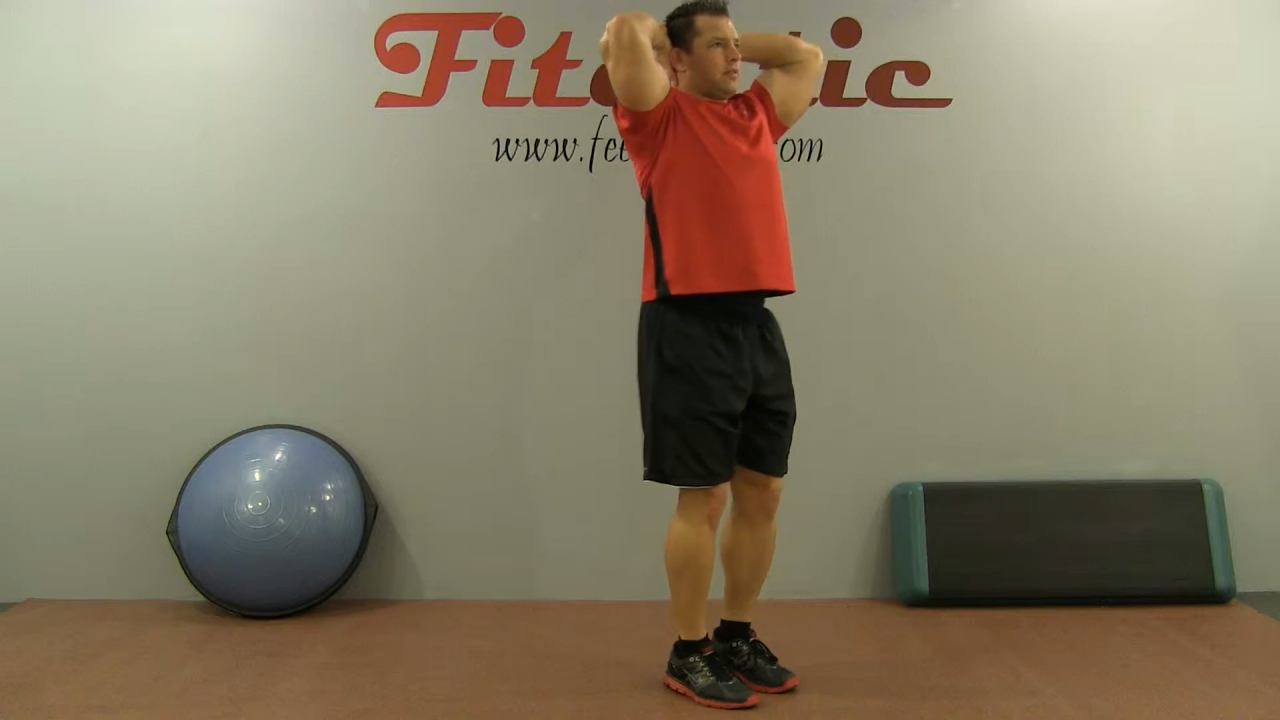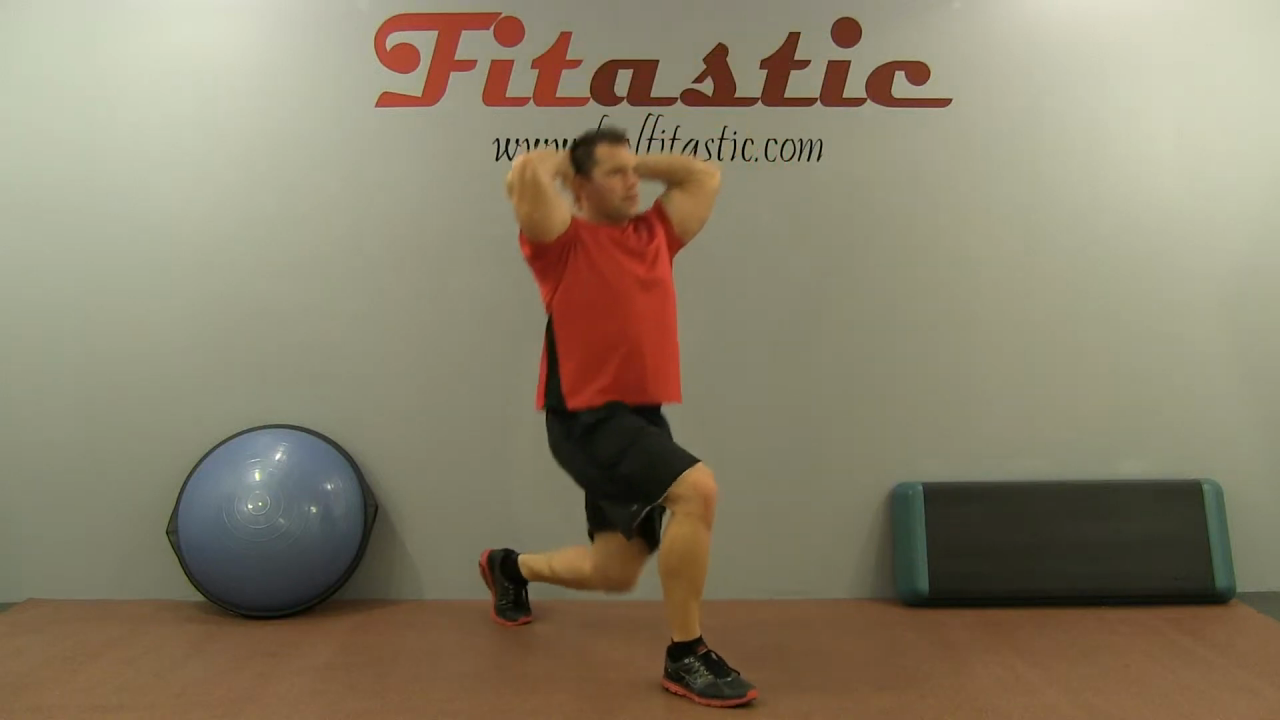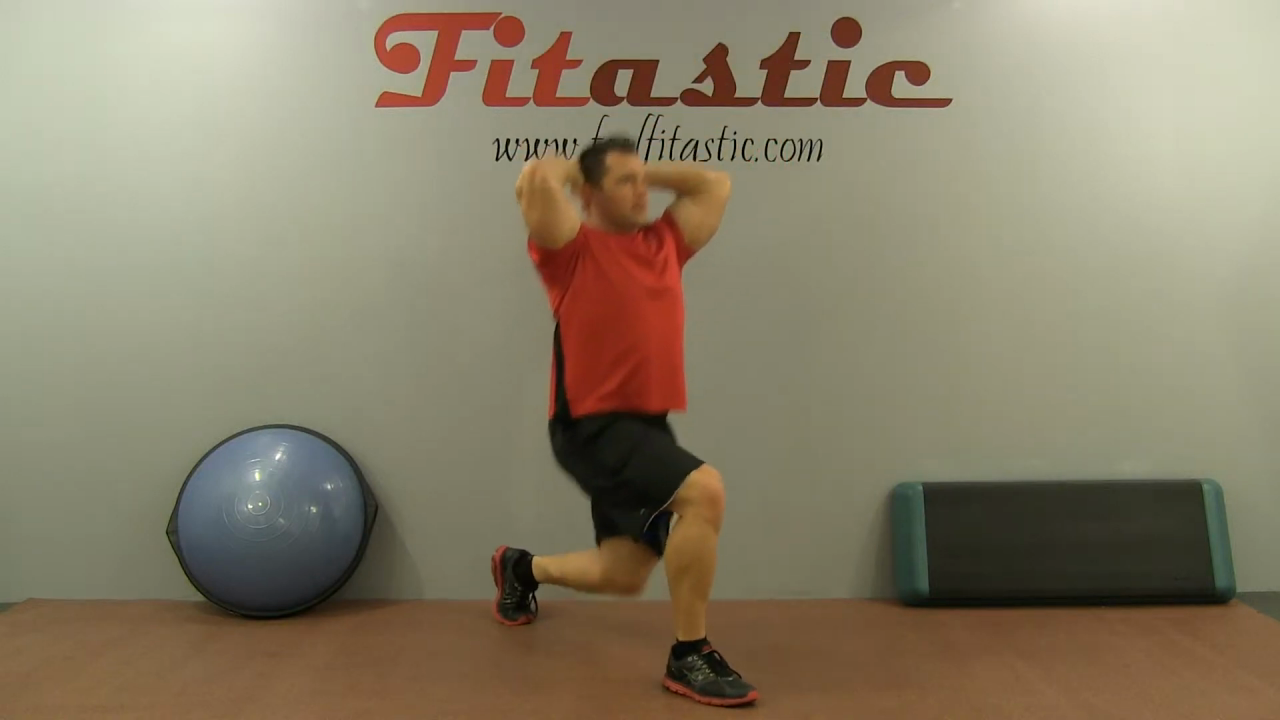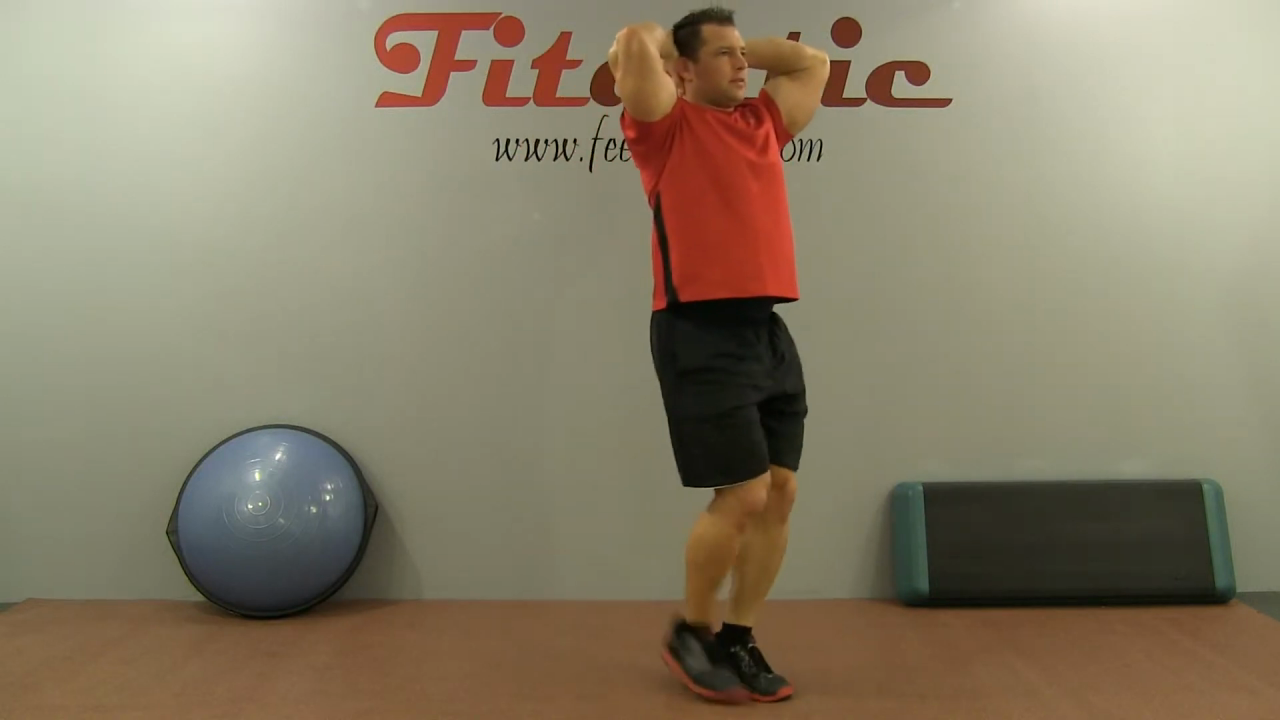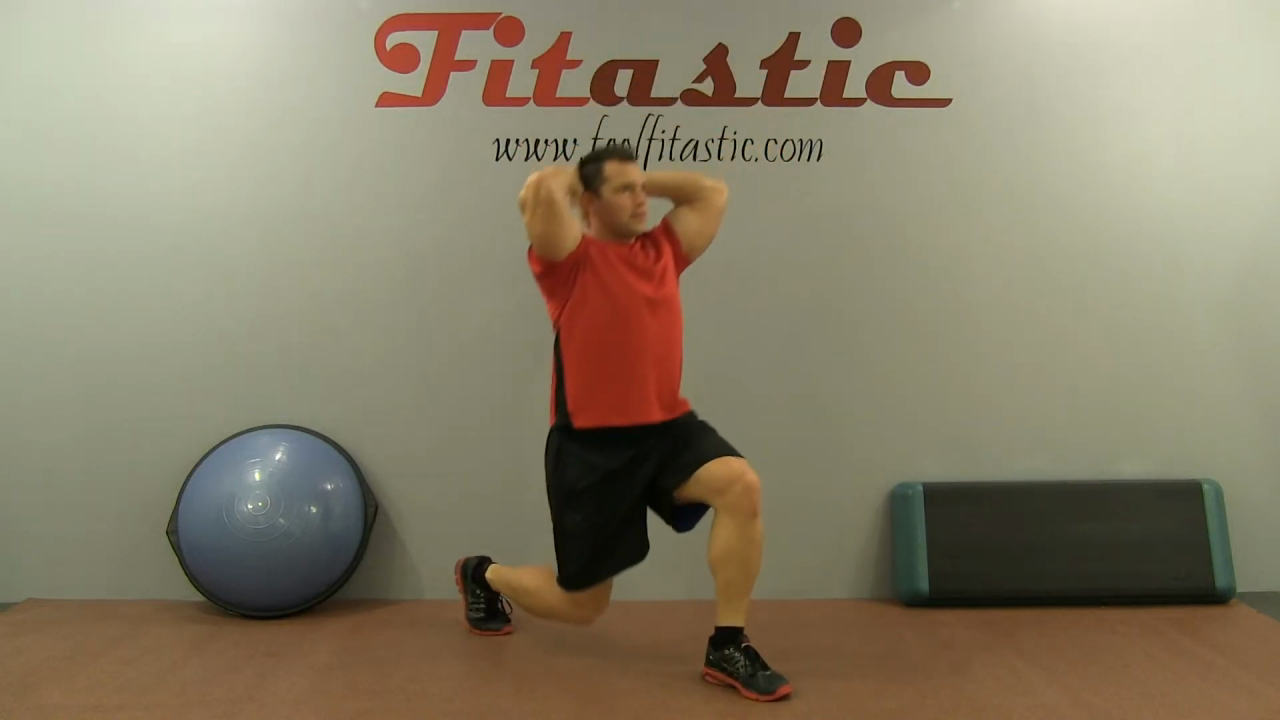
dt=1s
person 1, frame 1
left shoulder: (756, 114)
right shoulder: (661, 117)
left hip: (755, 323)
right hip: (688, 327)
left knee: (762, 495)
right knee: (704, 497)
left ankle: (736, 640)
right ankle: (690, 655)
person 1, frame 2
left shoulder: (654, 234)
right shoulder: (564, 241)
left elbow: (705, 176)
right elbow: (527, 174)
left wrist: (636, 162)
right wrist: (565, 160)
left hip: (642, 415)
right hip: (587, 418)
left knee: (614, 569)
right knee: (697, 490)
left ankle: (512, 567)
right ankle: (686, 656)
person 1, frame 3
left shoulder: (665, 242)
right shoulder: (574, 249)
left elbow: (716, 184)
right elbow: (534, 182)
left wrist: (645, 171)
right wrist: (576, 168)
left hip: (648, 421)
right hip: (593, 426)
left knee: (625, 575)
right knee: (703, 493)
left ankle: (521, 569)
right ankle: (689, 655)
person 1, frame 4
left shoulder: (761, 122)
right shoulder: (666, 126)
left elbow: (812, 62)
left hip: (766, 330)
right hip: (698, 333)
left knee: (777, 495)
right knee: (743, 494)
left ankle: (735, 644)
right ankle: (691, 632)
person 1, frame 5
left shoulder: (662, 250)
right shoulder: (570, 258)
left elbow: (712, 192)
right elbow: (540, 191)
left wrist: (643, 180)
right wrist: (573, 177)
left hip: (666, 427)
right hip: (591, 443)
left knee: (741, 489)
right knee: (580, 603)
left ankle: (728, 648)
right ankle: (483, 576)
